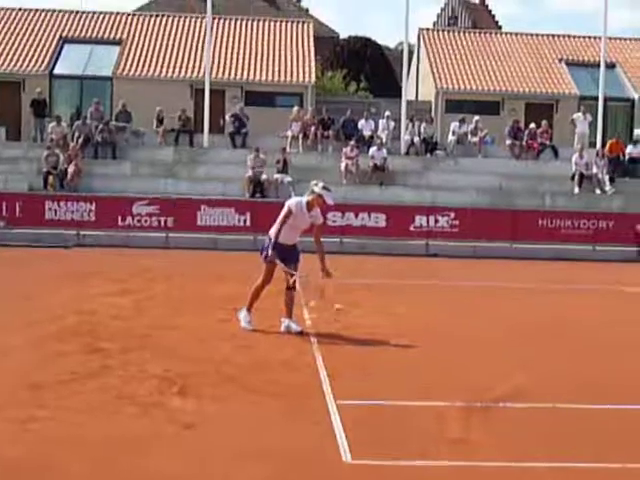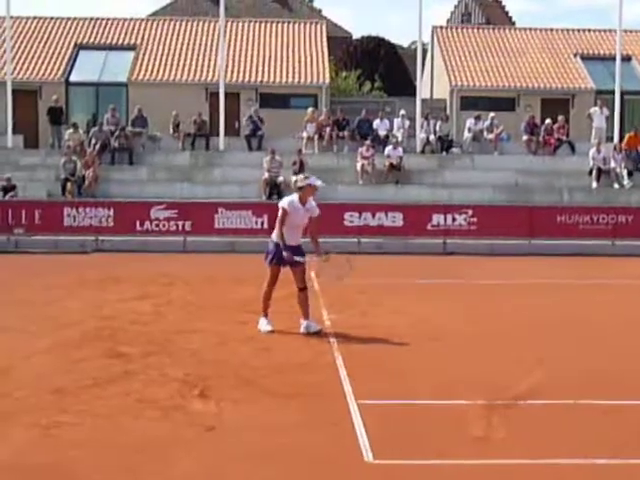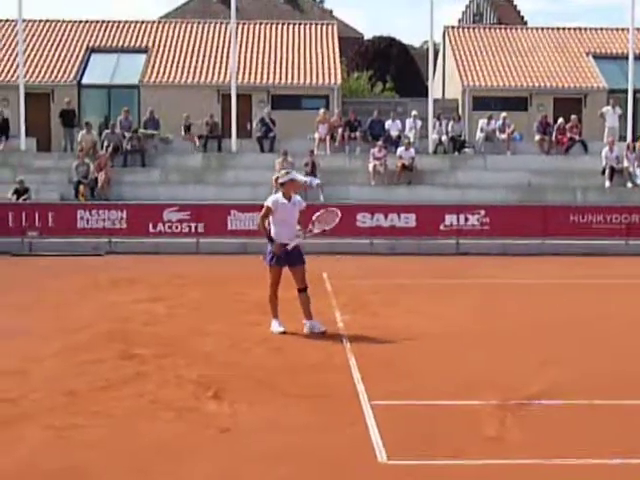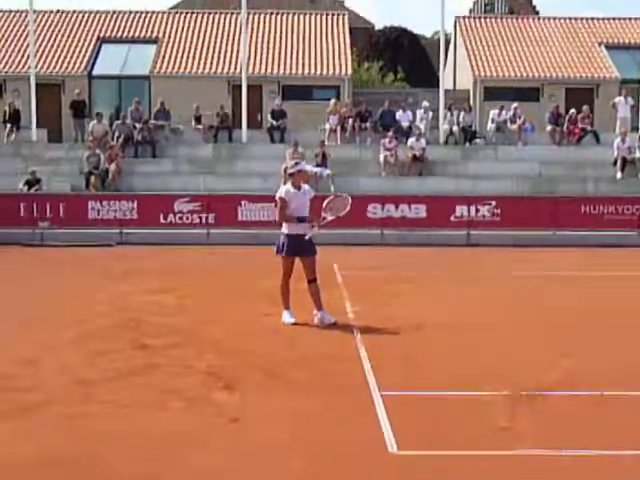
dt=0.7s
person 1, frame 1
left shoulder: (317, 215)
right shoulder: (295, 204)
left elbow: (318, 241)
right elbow: (279, 226)
left wrist: (323, 266)
right wrist: (272, 247)
left hip: (291, 247)
right hip: (276, 243)
left knee: (292, 283)
right knee: (265, 280)
left ankle: (287, 321)
right ankle: (246, 313)
person 1, frame 2
left shoulder: (312, 207)
right shoulder: (288, 203)
left elbow: (312, 233)
right elbow: (279, 228)
left wrist: (319, 252)
right wrist: (284, 249)
left hip: (295, 247)
right hip: (279, 245)
left knee: (302, 284)
right knee: (271, 283)
left ankle: (306, 322)
right ankle: (264, 318)
person 1, frame 3
left shoulder: (298, 201)
right shoulder: (274, 201)
right elbow: (261, 222)
left wrist: (302, 230)
right wrist: (272, 241)
left hip: (293, 247)
right hip: (277, 248)
left knee: (302, 285)
right knee: (274, 286)
left ankle: (309, 322)
right ankle: (275, 321)
person 1, frame 4
left shoulder: (307, 190)
right shoulder: (285, 191)
right elbow: (281, 217)
left wrist: (313, 221)
right wrist: (302, 219)
left hip: (305, 237)
right hip: (290, 237)
left knee: (312, 277)
right knee: (286, 276)
left ankle: (320, 313)
right ankle: (286, 312)
